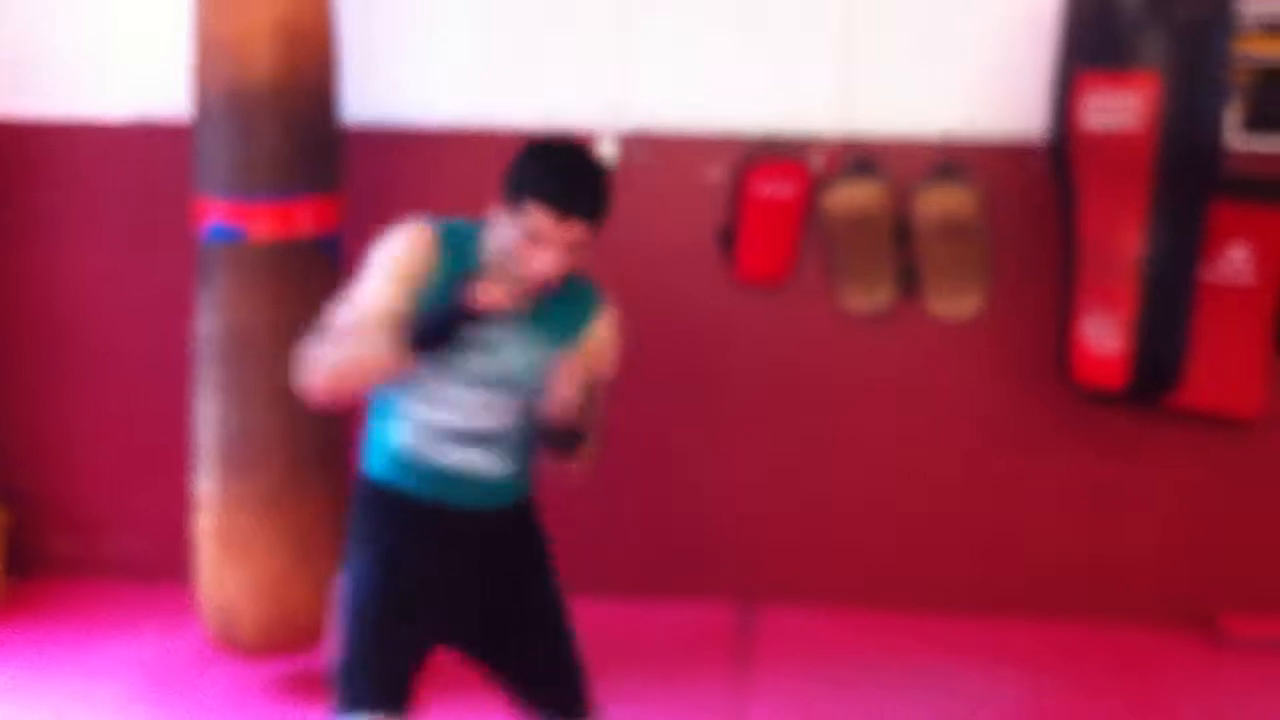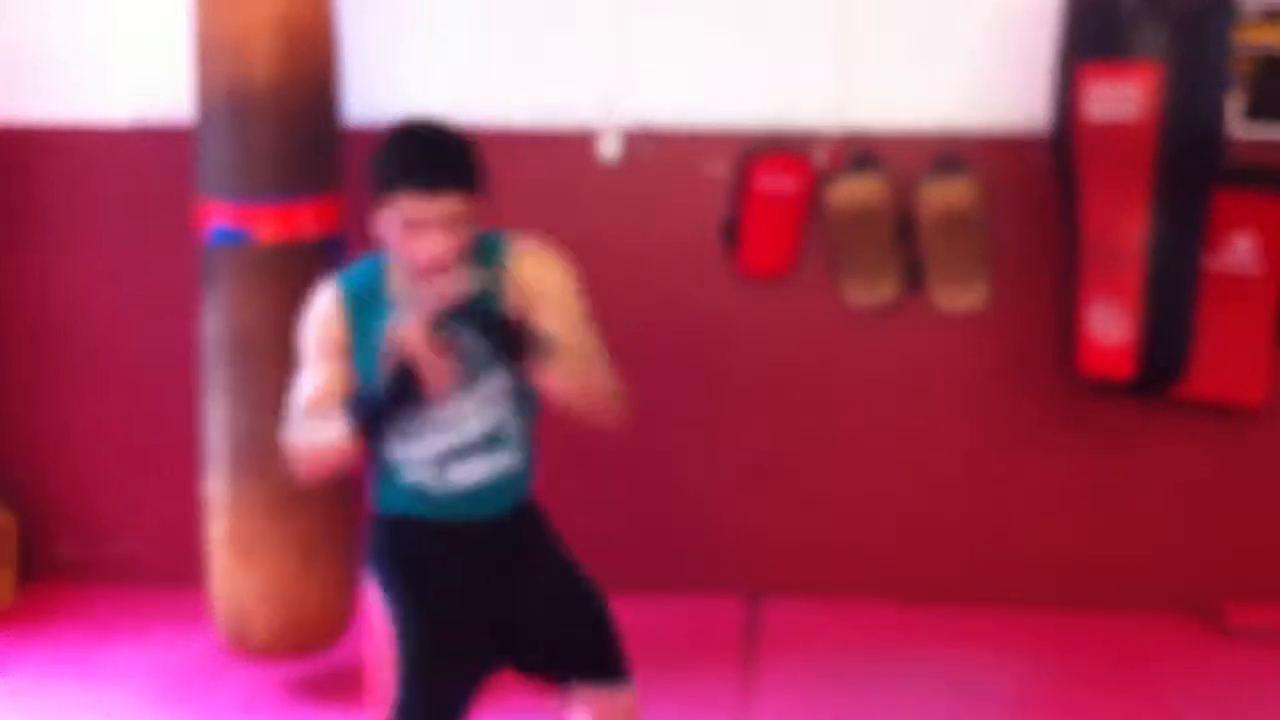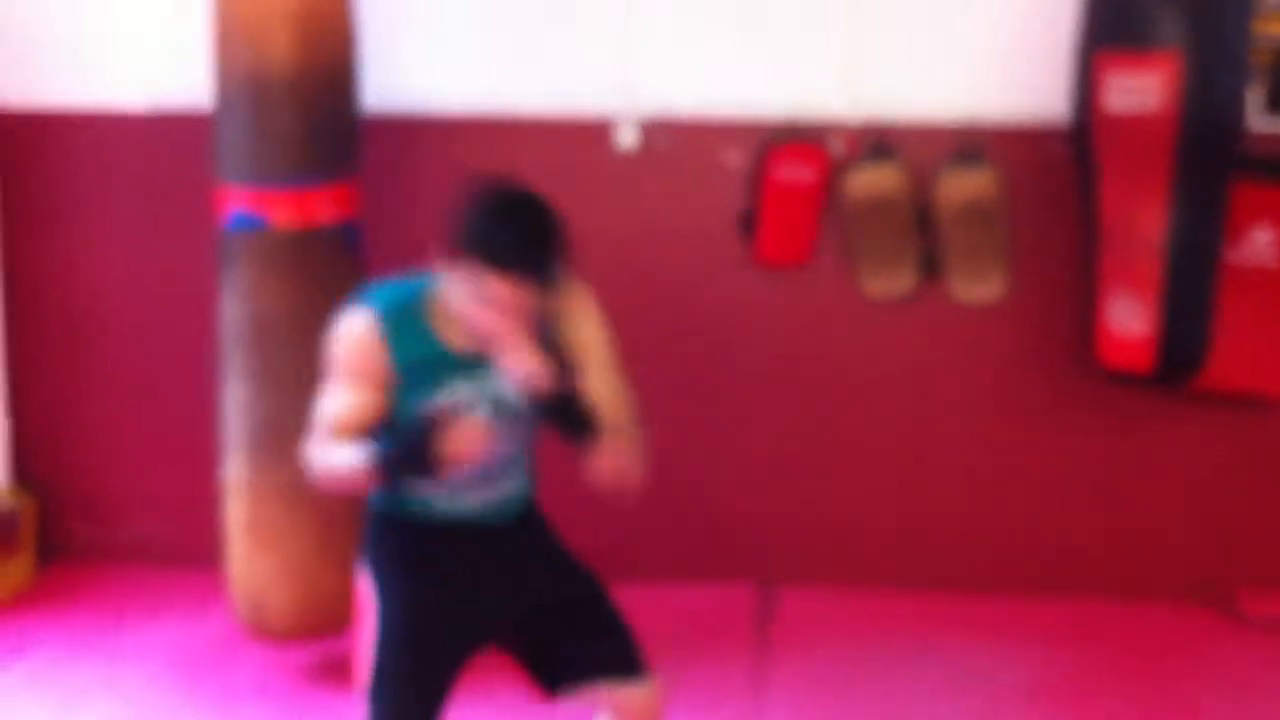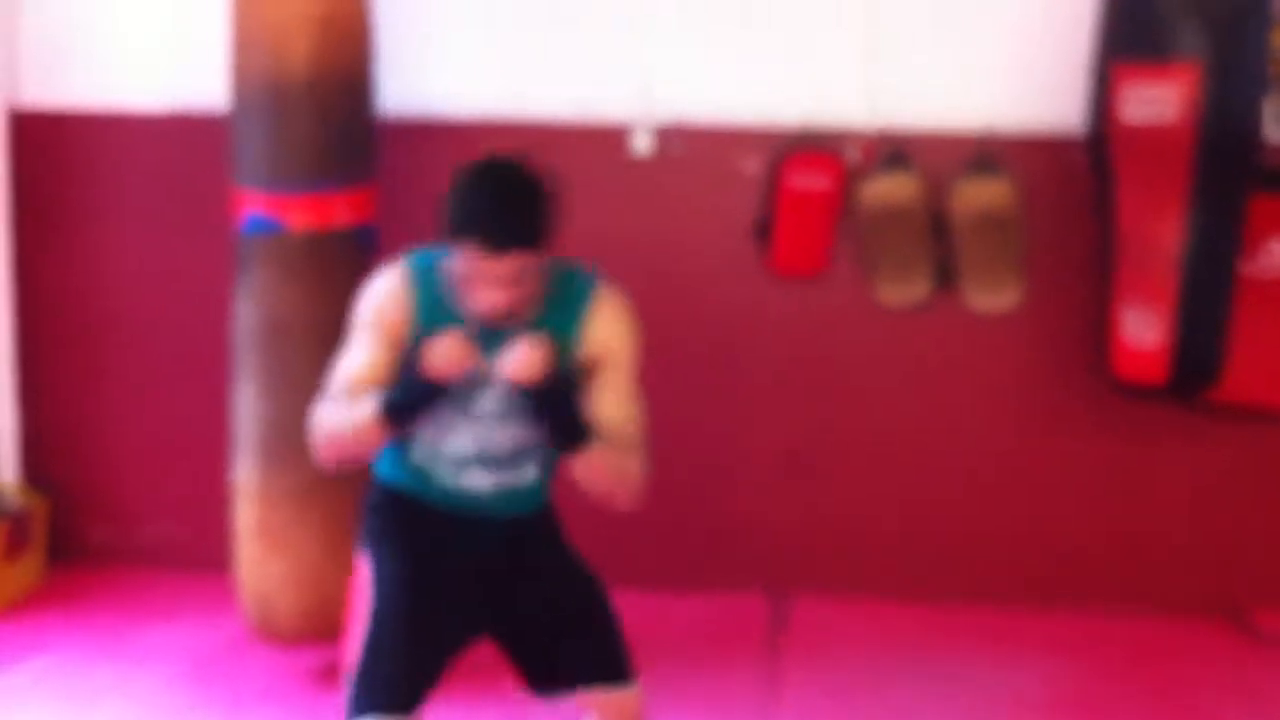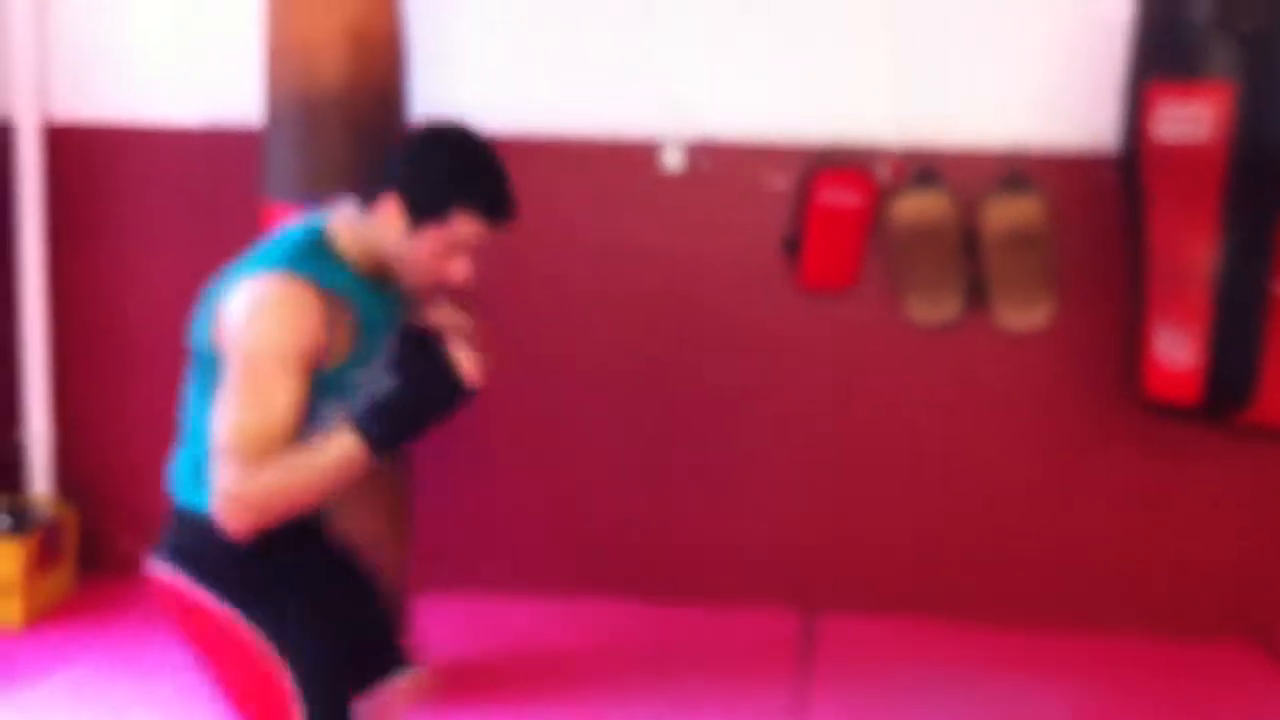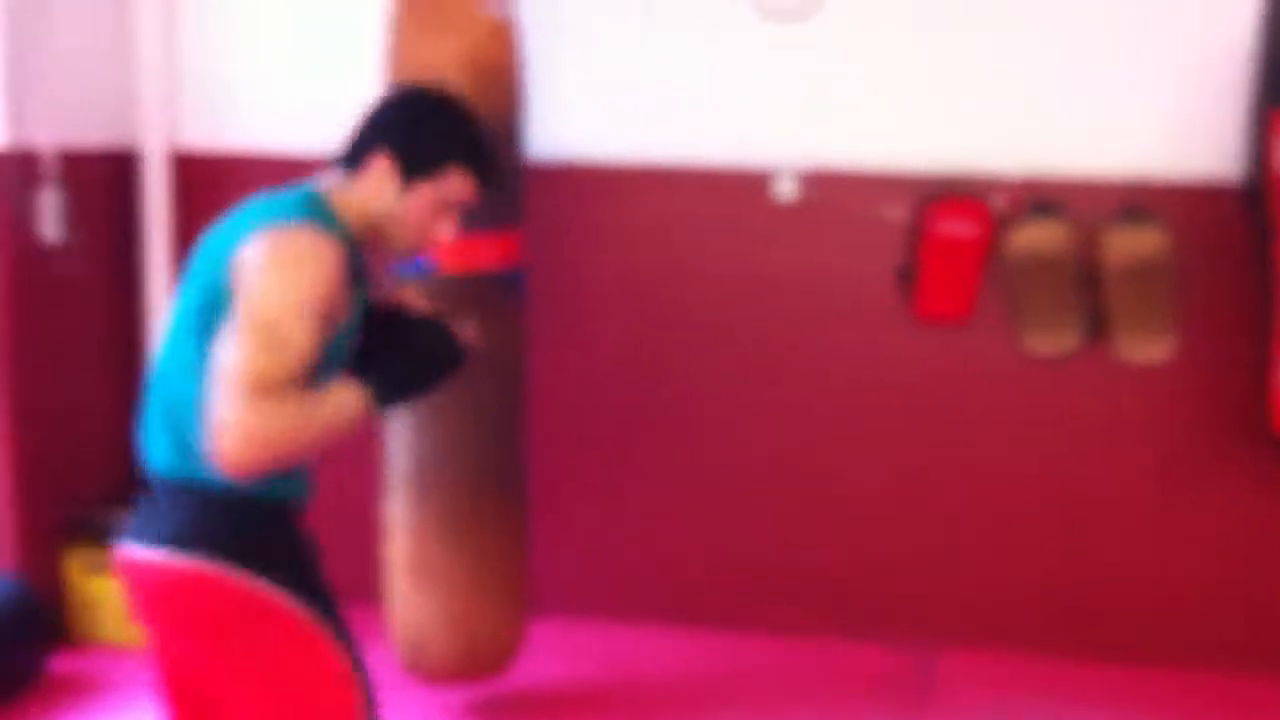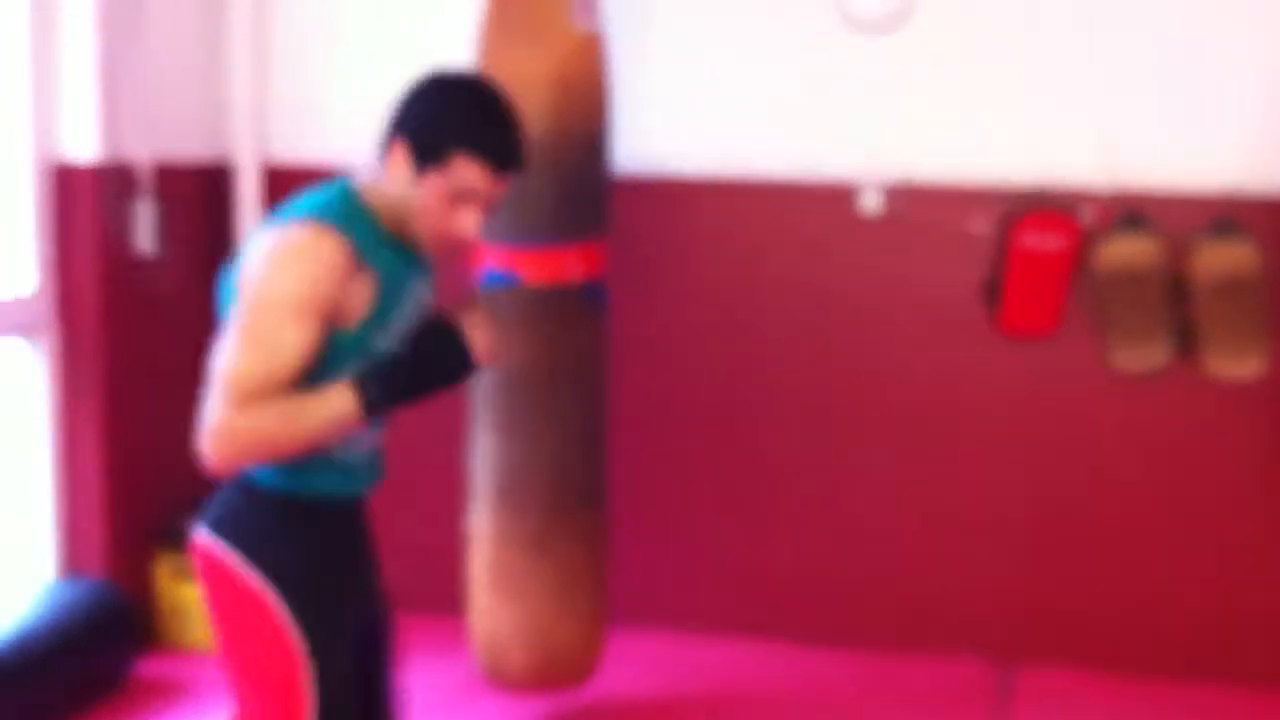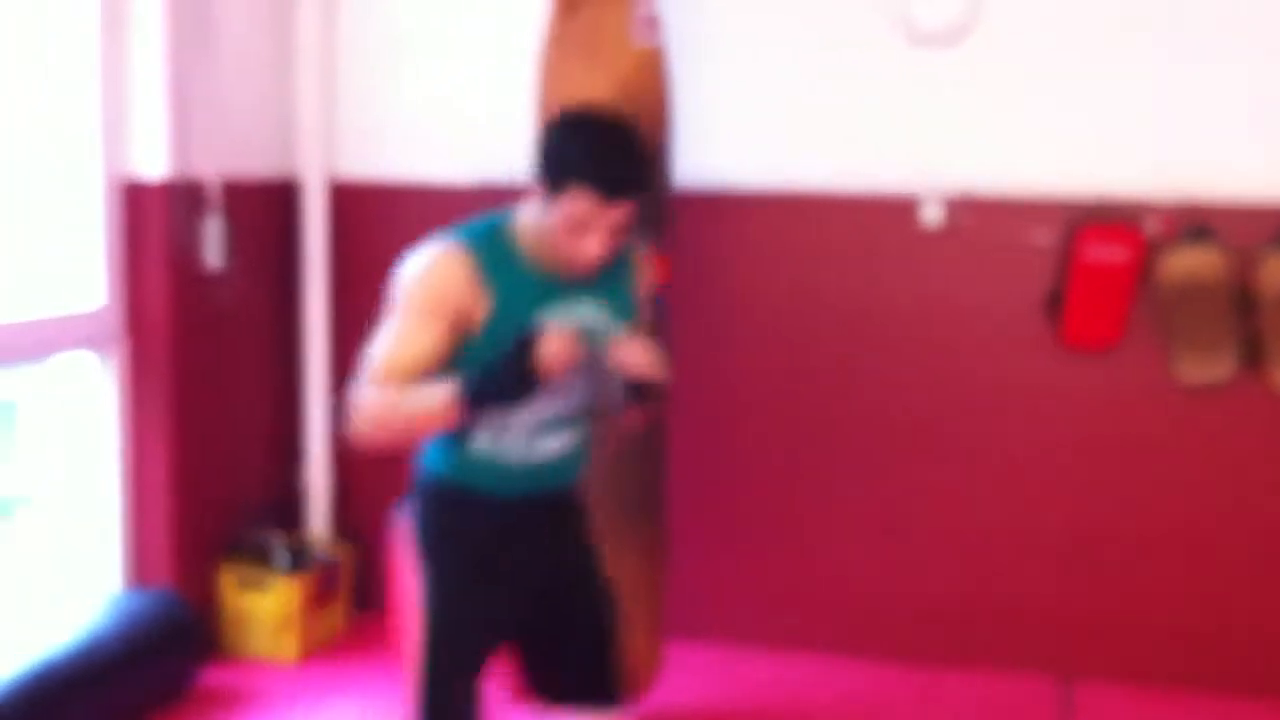
dt=0.4s
person 1, frame 1
left shoulder: (590, 318)
right shoulder: (420, 253)
left elbow: (560, 457)
right elbow: (318, 377)
left wrist: (568, 431)
right wrist: (433, 328)
left hip: (503, 534)
right hip: (398, 523)
person 1, frame 2
left shoulder: (524, 266)
right shoulder: (342, 304)
left elbow: (604, 404)
right elbow: (305, 455)
left wrist: (509, 337)
right wrist: (378, 411)
left hip: (515, 534)
right hip: (417, 547)
person 1, frame 3
left shoulder: (567, 314)
right shoulder: (372, 331)
left elbow: (626, 472)
right elbow: (323, 455)
left wrist: (566, 407)
right wrist: (393, 456)
left hip: (514, 534)
right hip: (416, 545)
person 1, frame 4
left shoulder: (596, 311)
right shoulder: (402, 291)
left elbow: (624, 485)
right elbow: (329, 443)
left wrist: (558, 407)
right wrist: (405, 398)
left hip: (524, 533)
right hip: (414, 527)
person 1, frame 5
left shoulder: (375, 259)
right shoulder: (280, 302)
right elbow: (239, 503)
left wrist: (433, 348)
right wrist: (391, 418)
left hip: (300, 531)
right hip: (232, 559)
person 1, frame 6
left shoulder: (275, 222)
right shoulder: (305, 251)
right elbow: (242, 439)
left wrist: (380, 343)
right wrist: (388, 382)
left hip: (174, 529)
right hip: (230, 540)
person 1, frame 7
left shoulder: (403, 236)
right shoulder: (310, 249)
right elbow: (224, 439)
left wrist: (436, 357)
right wrist: (387, 386)
left hip: (328, 525)
right hip: (276, 537)
person 1, frame 8
left shoulder: (625, 265)
right shoulder: (450, 268)
right elbow: (368, 415)
left wrist: (642, 375)
right wrist: (491, 384)
left hip: (554, 522)
right hip: (460, 528)
